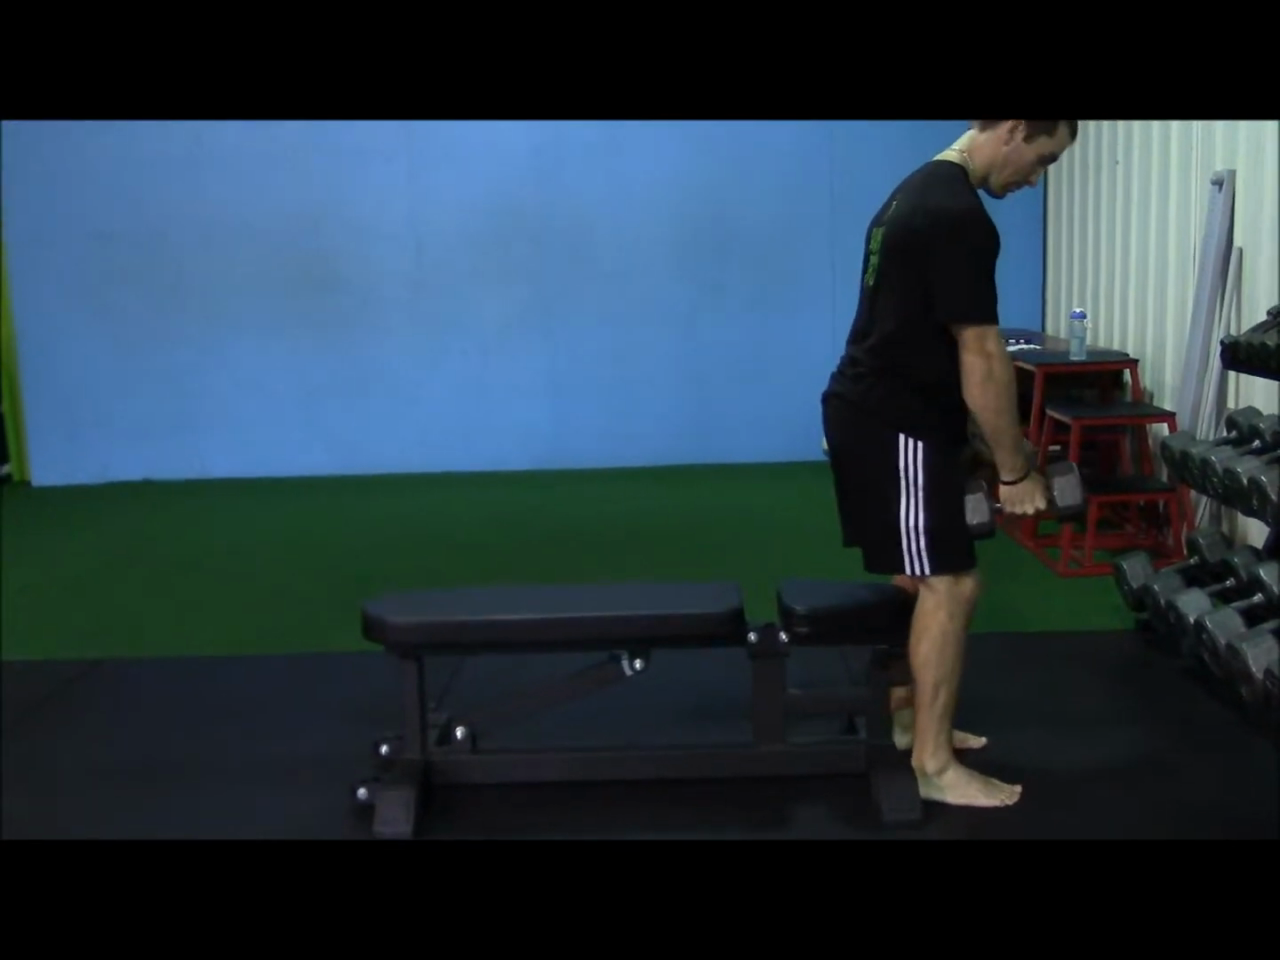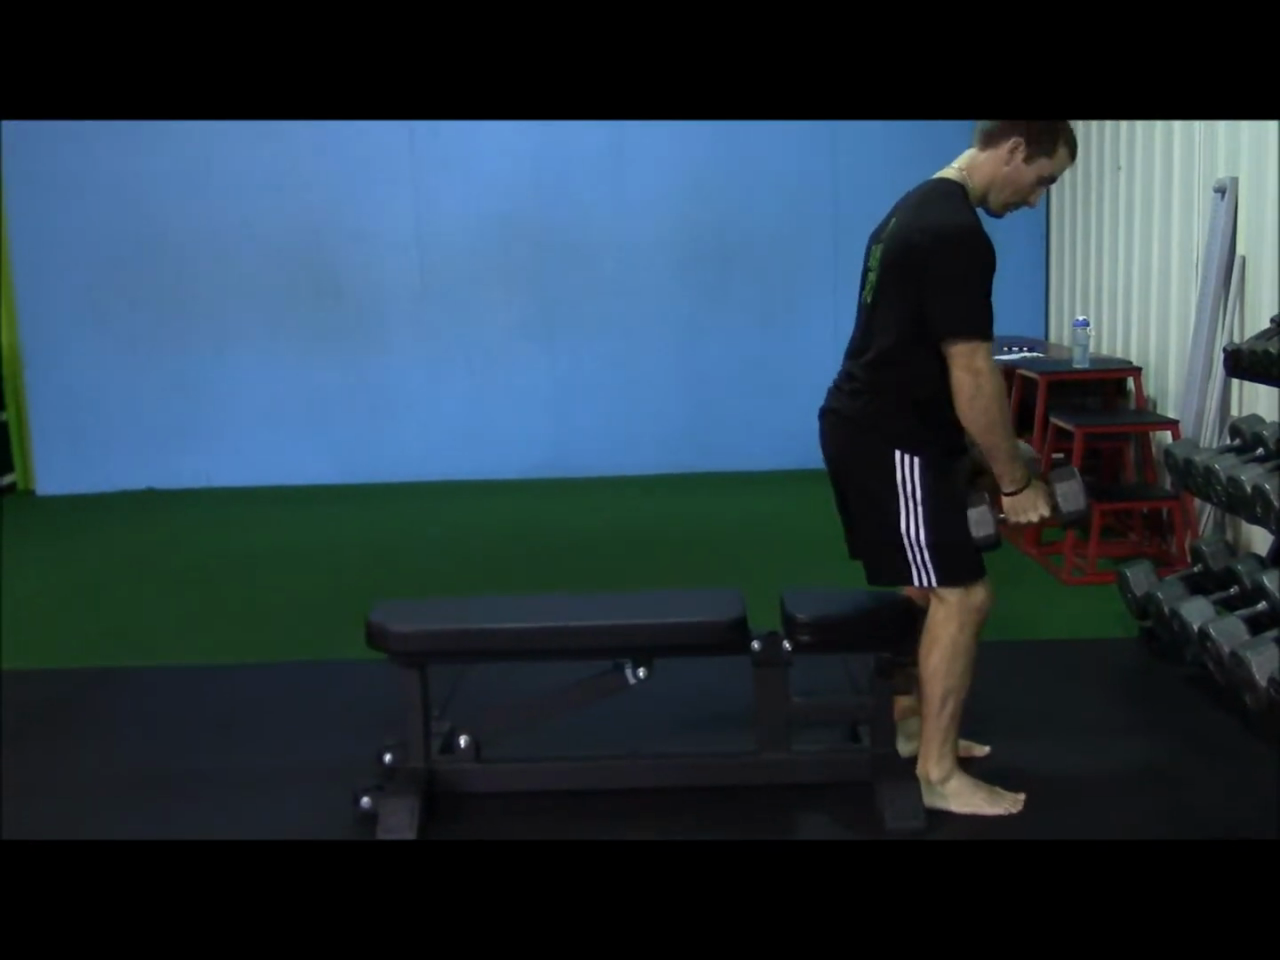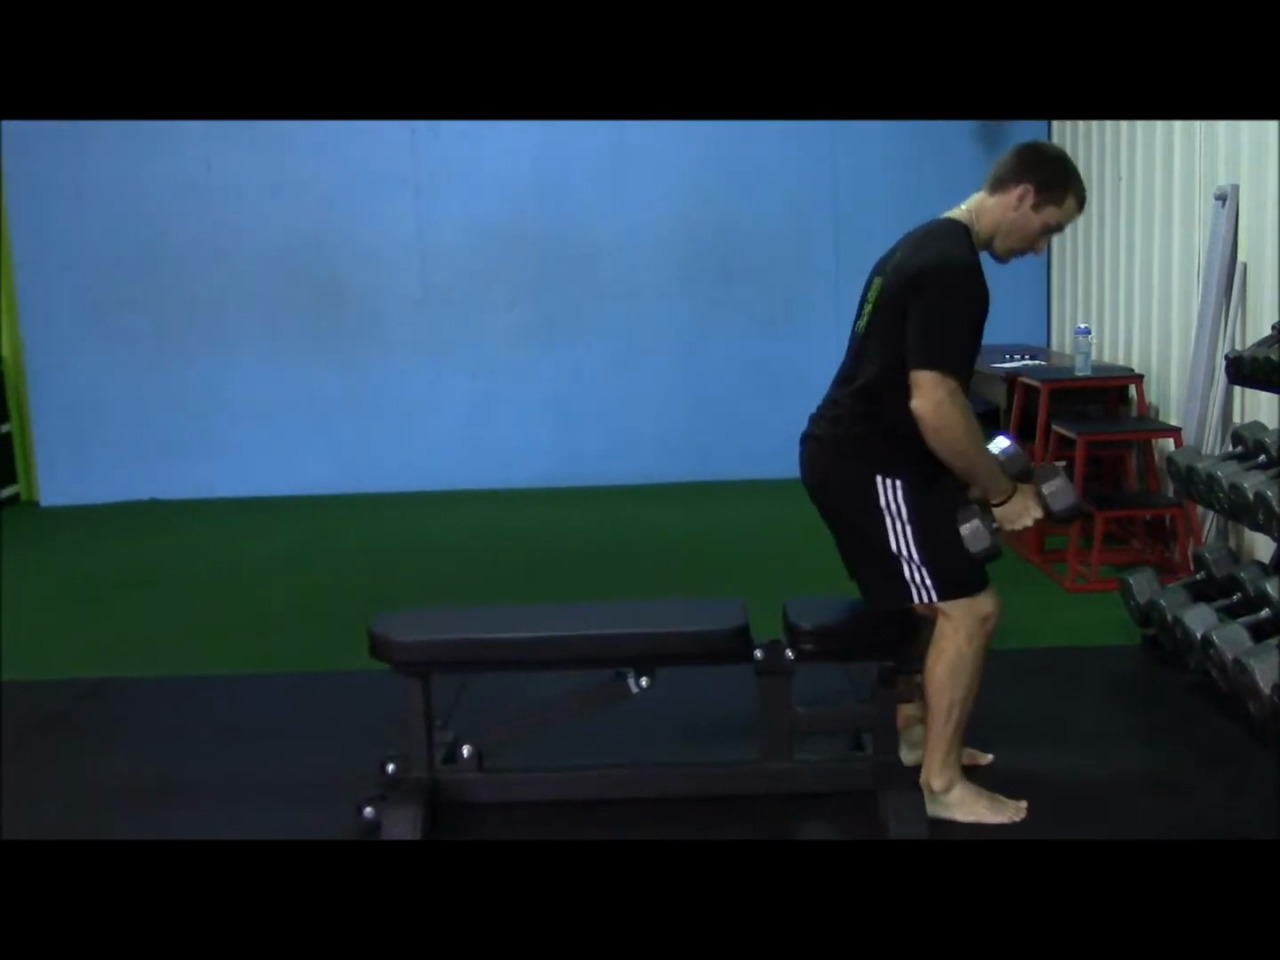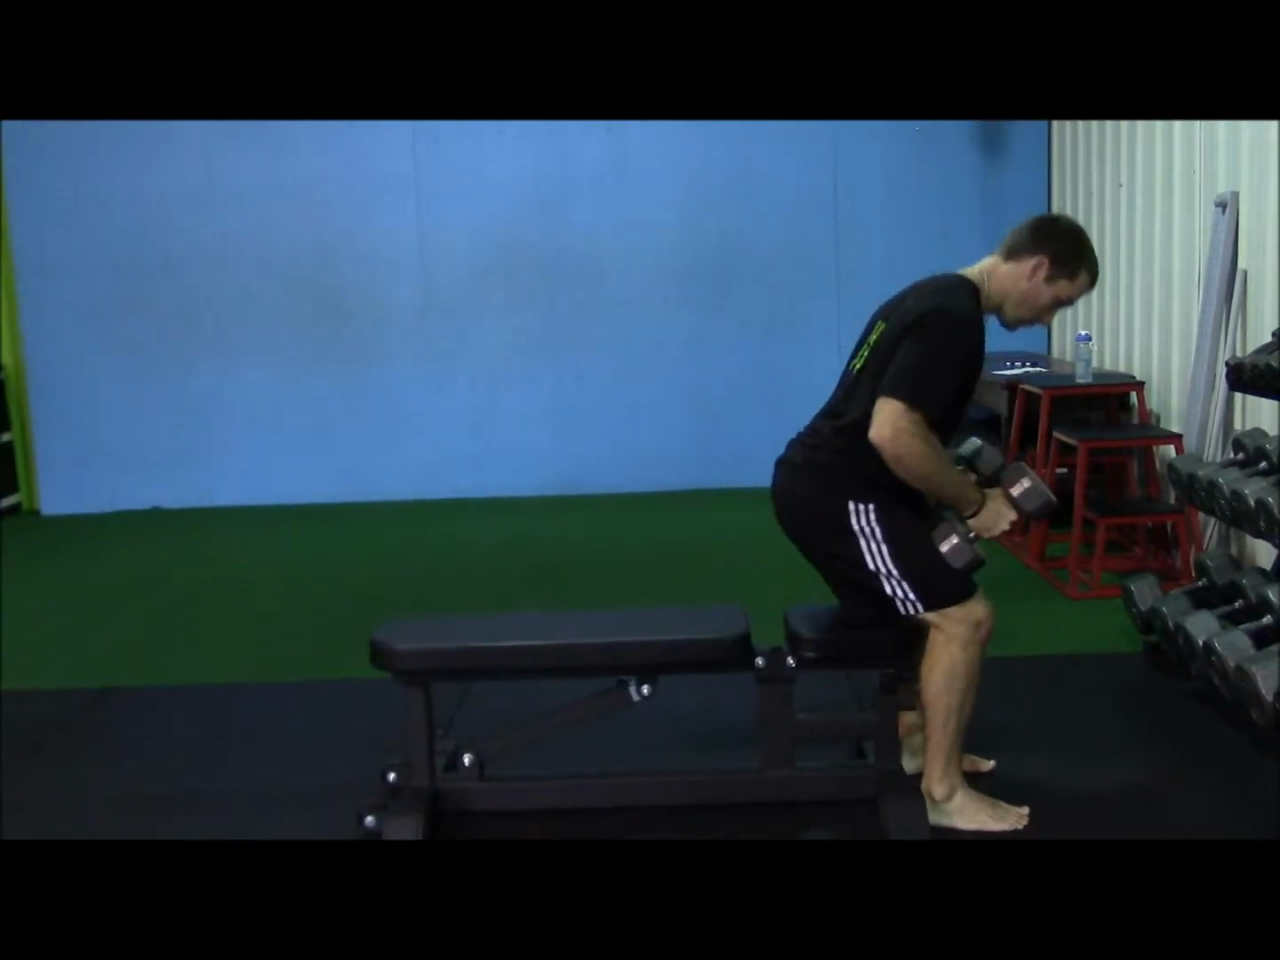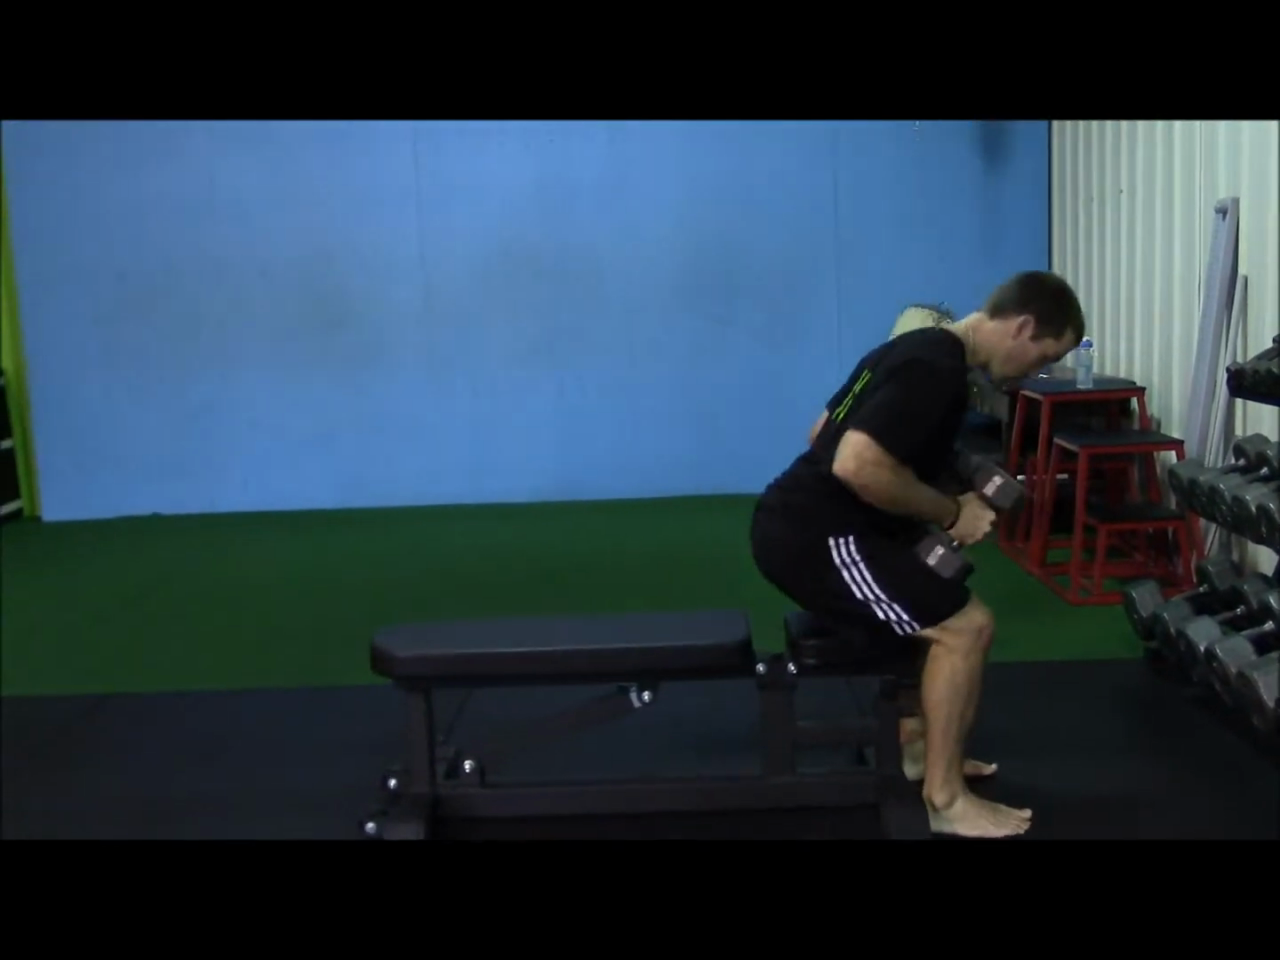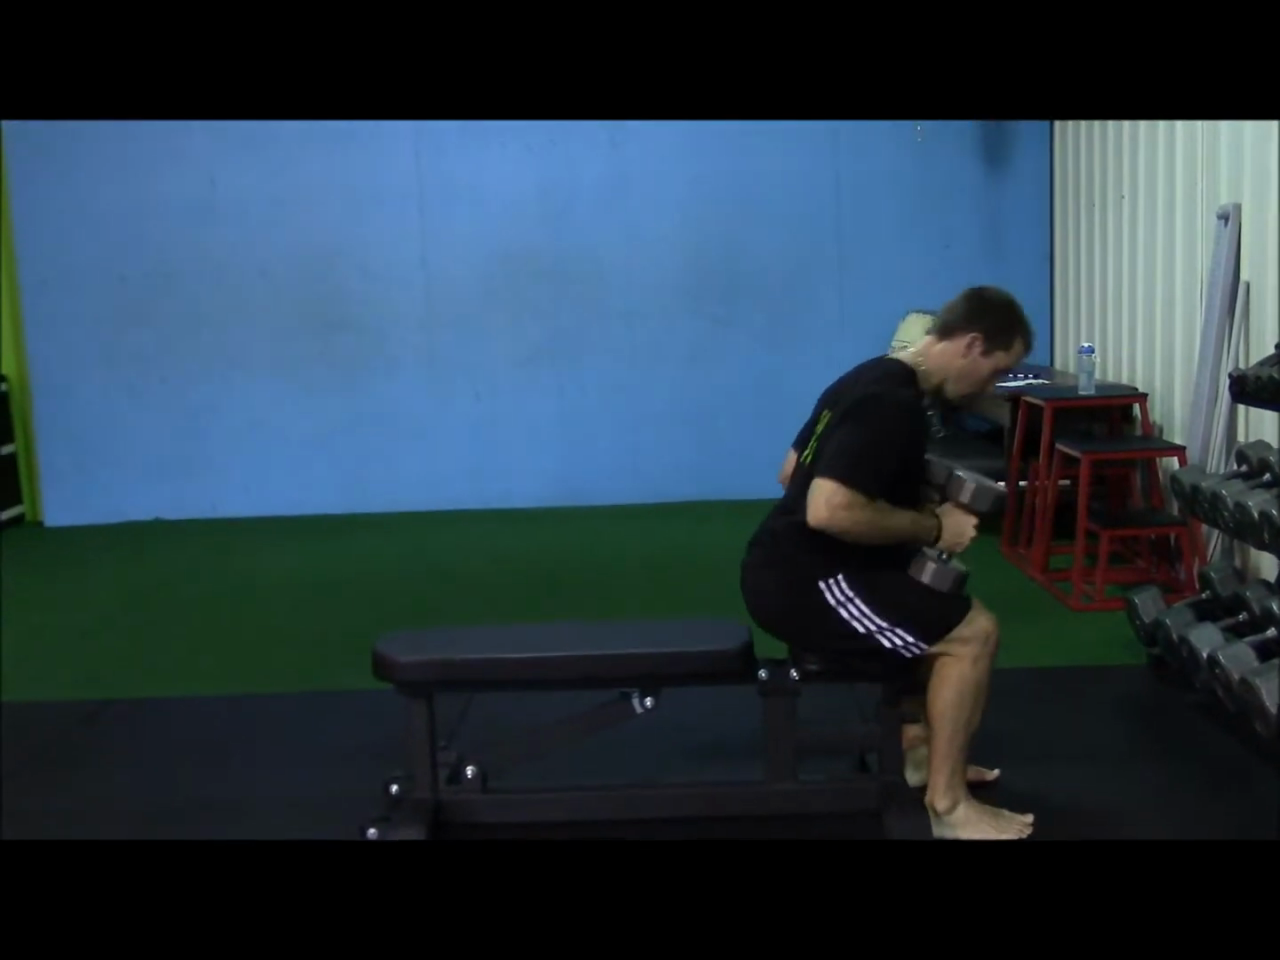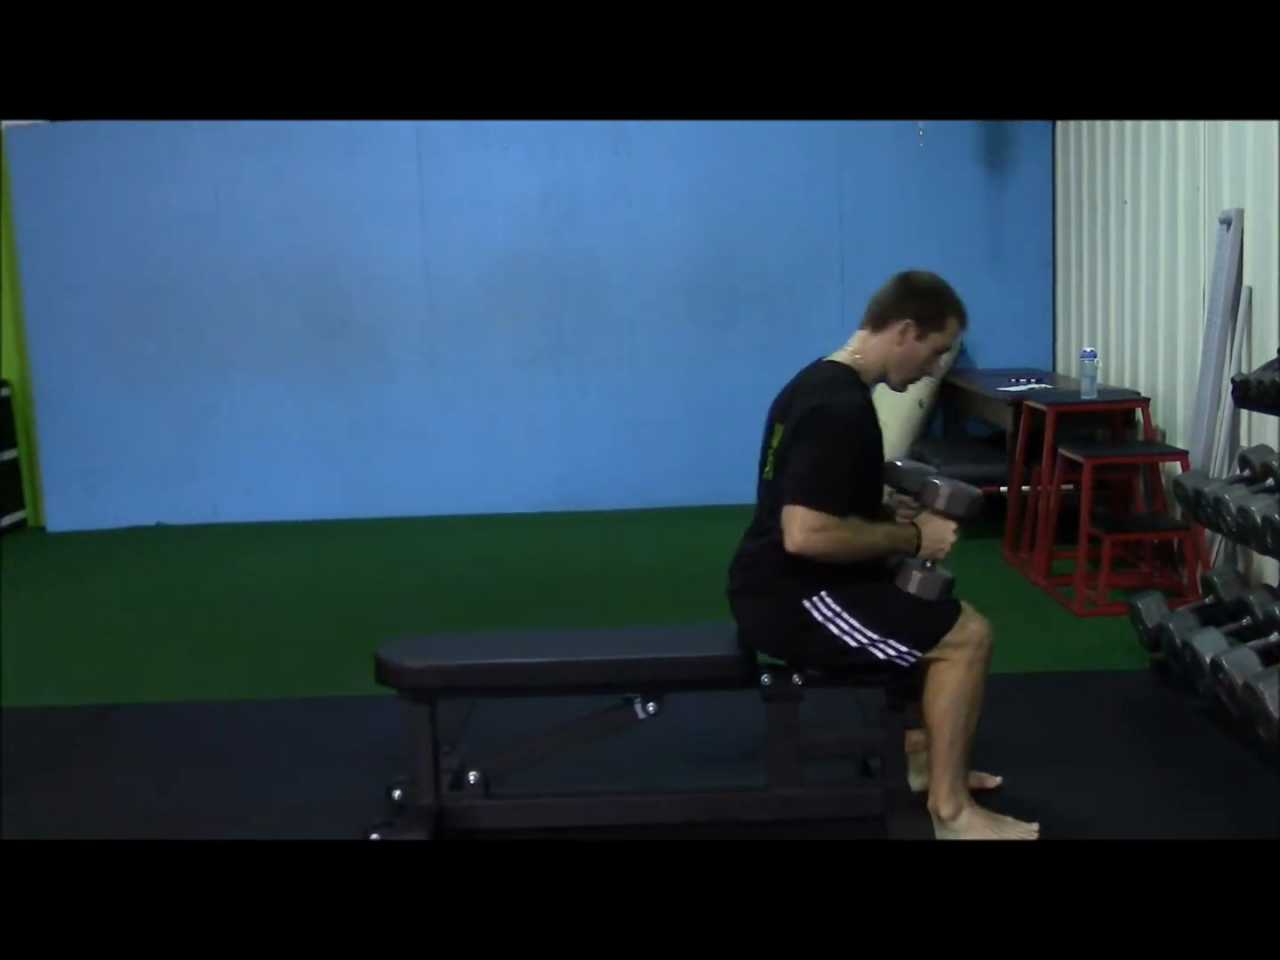
dt=0.2s
person 1, frame 1
left shoulder: (923, 190)
right shoulder: (958, 215)
right elbow: (981, 358)
right wrist: (1015, 471)
left hip: (869, 409)
right hip: (896, 424)
left knee: (915, 577)
right knee: (949, 586)
left ankle: (905, 715)
right ankle: (934, 765)
person 1, frame 2
left shoulder: (922, 207)
right shoulder: (955, 231)
right elbow: (972, 374)
right wrist: (1016, 481)
left hip: (866, 423)
right hip: (892, 439)
left knee: (924, 588)
right knee: (961, 595)
left ankle: (909, 722)
right ankle: (938, 774)
person 1, frame 3
left shoulder: (928, 244)
right shoulder: (954, 270)
right elbow: (934, 404)
left wrist: (975, 476)
right wrist: (1003, 492)
left hip: (848, 449)
right hip: (870, 463)
left knee: (931, 597)
right knee: (968, 607)
left ankle: (910, 728)
right ankle: (941, 782)
person 1, frame 4
left shoulder: (938, 295)
right shoulder: (955, 322)
right elbow: (893, 434)
left wrist: (959, 488)
right wrist: (976, 504)
left hip: (820, 478)
right hip: (836, 494)
left knee: (933, 603)
right knee: (963, 616)
left ankle: (913, 736)
right ankle: (943, 791)
person 1, frame 5
left shoulder: (924, 348)
right shoulder: (937, 373)
left elbow: (825, 432)
right elbow: (857, 464)
left wrist: (939, 504)
right wrist: (951, 514)
left hip: (799, 520)
right hip: (813, 535)
left knee: (940, 606)
right knee: (966, 626)
left ankle: (912, 743)
right ankle: (944, 798)
person 1, frame 6
left shoulder: (875, 378)
right shoulder: (893, 406)
left elbow: (794, 469)
right elbow: (830, 512)
left wrist: (921, 514)
right wrist: (932, 528)
left hip: (787, 564)
right hip: (801, 580)
left knee: (945, 611)
right knee: (973, 633)
left ankle: (917, 750)
right ankle: (948, 804)
person 1, frame 7
left shoulder: (816, 384)
right shoulder: (841, 411)
right elbow: (807, 534)
left wrist: (886, 512)
right wrist: (912, 536)
left hip: (774, 582)
right hip: (789, 598)
left knee: (942, 615)
right knee: (967, 636)
left ankle: (915, 753)
right ankle: (951, 809)
